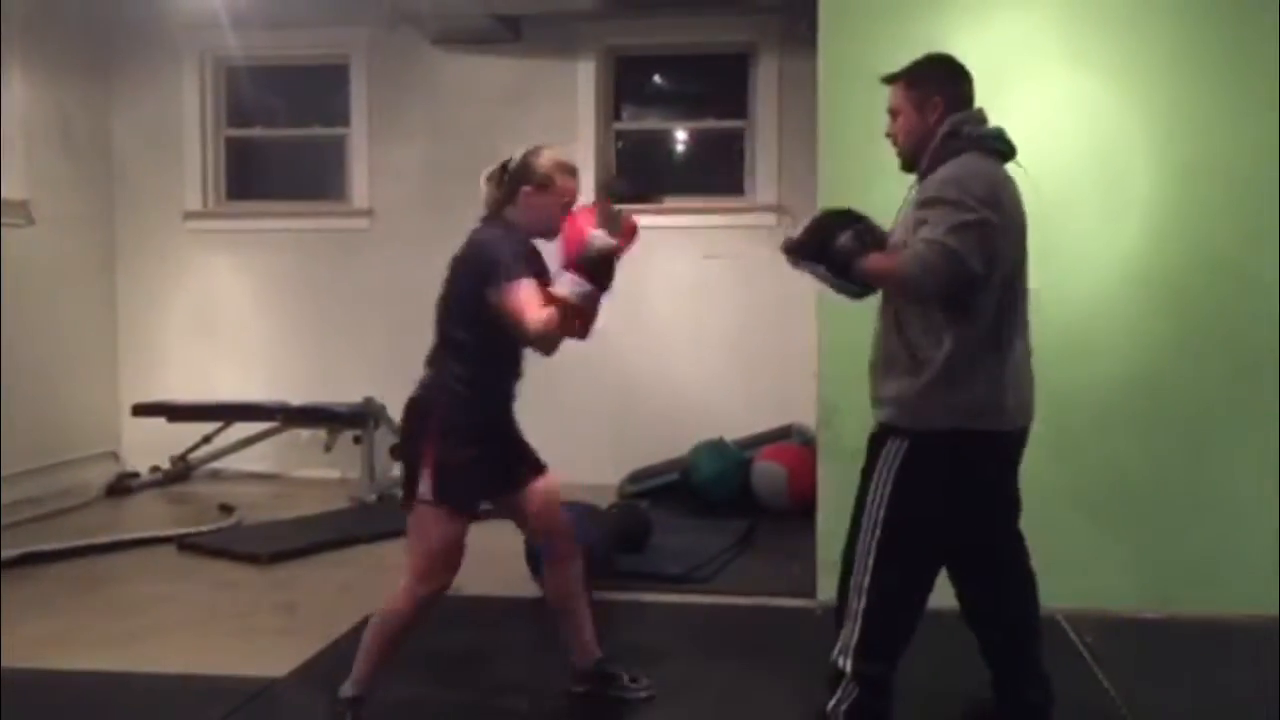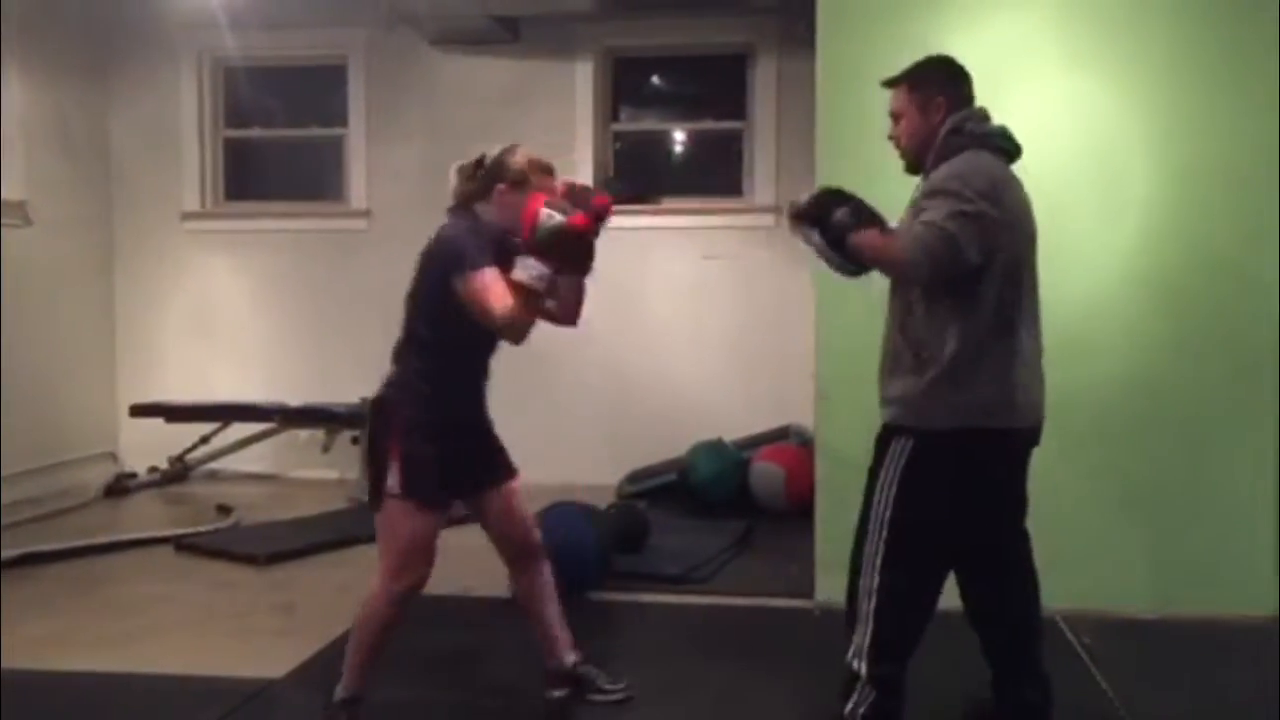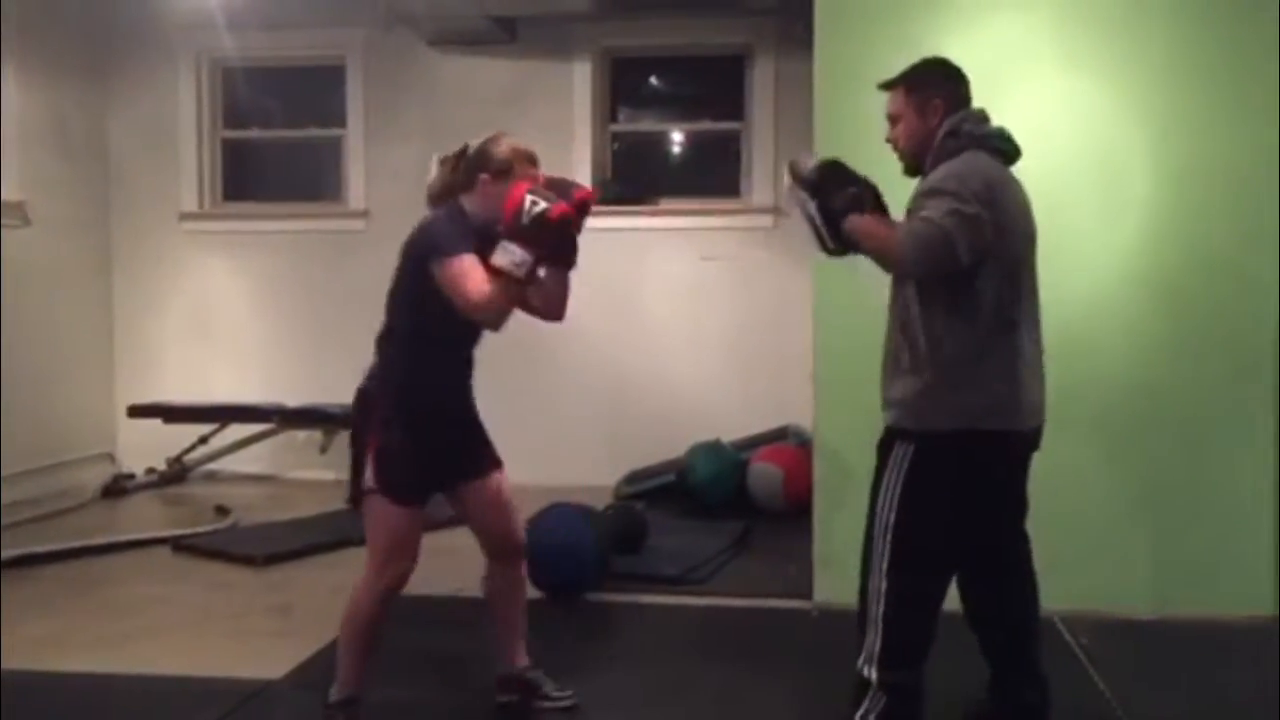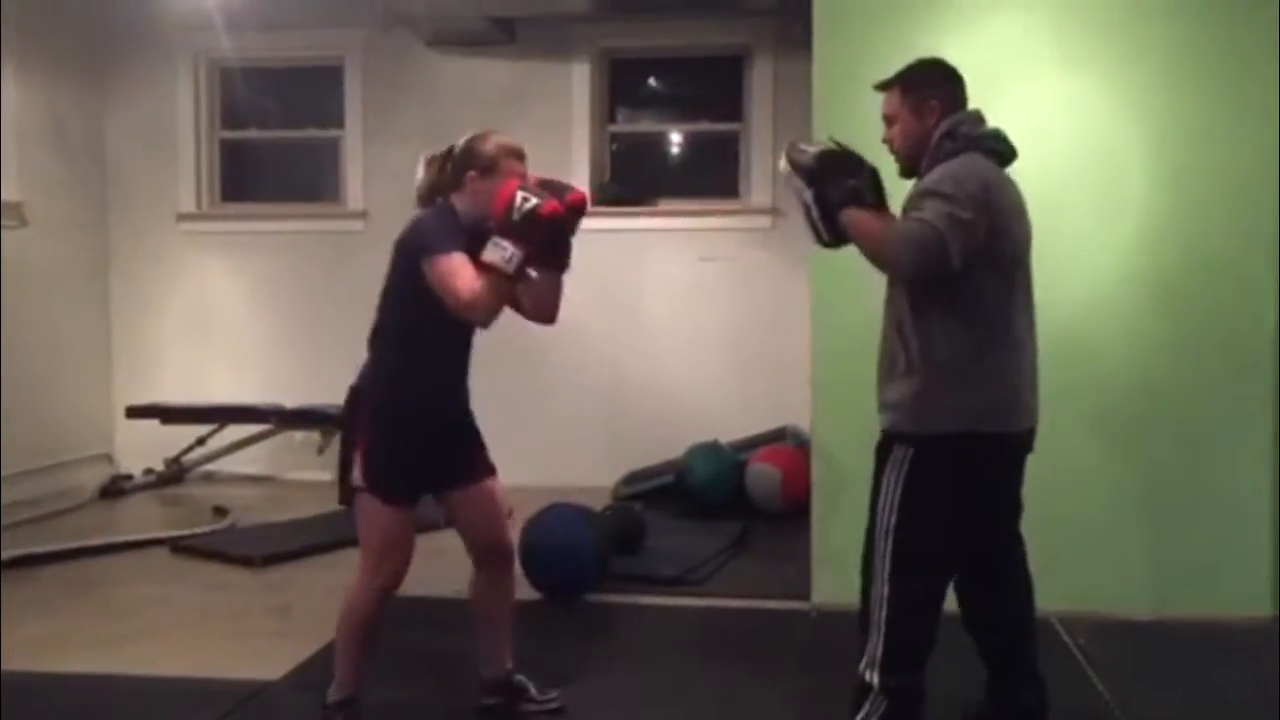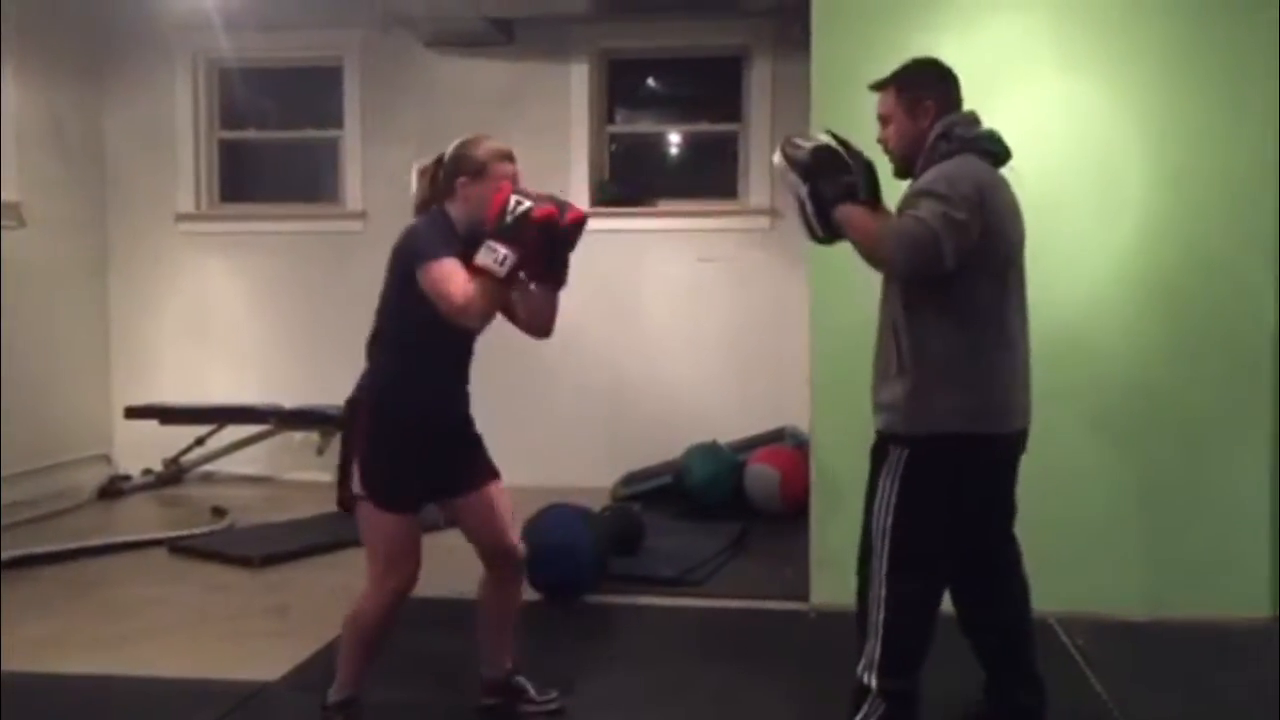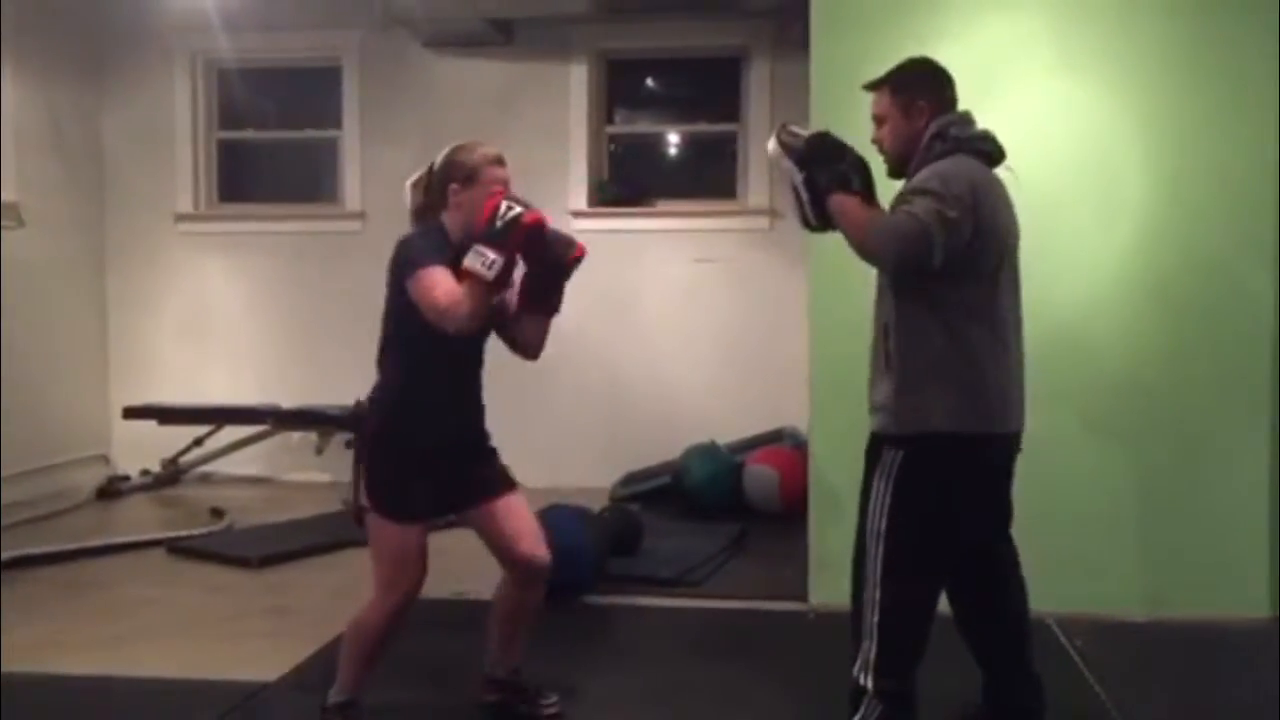
dt=0.1s
person 1, frame 1
left shoulder: (963, 180)
right shoulder: (970, 177)
left elbow: (928, 270)
right elbow: (918, 255)
left wrist: (852, 263)
right wrist: (869, 249)
left hip: (933, 420)
right hip: (988, 417)
left knee: (878, 582)
right knee: (993, 566)
person 1, frame 2
left shoulder: (965, 176)
right shoulder: (988, 174)
left elbow: (924, 258)
left wrist: (850, 234)
right wrist: (865, 231)
left hip: (944, 421)
right hip: (1000, 416)
left knee: (889, 585)
right knee: (997, 566)
person 1, frame 3
left shoulder: (963, 177)
right shoulder: (989, 177)
left elbow: (919, 254)
left wrist: (853, 218)
right wrist: (871, 219)
left hip: (944, 423)
right hip: (1000, 418)
left knee: (897, 586)
right knee: (996, 569)
person 1, frame 4
left shoulder: (959, 179)
right shoulder: (984, 177)
left elbow: (911, 254)
right elbow: (929, 261)
left wrist: (844, 206)
right wrist: (864, 204)
left hip: (941, 425)
right hip: (995, 420)
left knee: (899, 588)
right knee: (993, 571)
person 1, frame 5
left shoulder: (954, 180)
right shoulder: (978, 179)
left elbow: (905, 253)
right elbow: (922, 257)
left wrist: (839, 203)
right wrist: (860, 202)
left hip: (935, 426)
right hip: (987, 422)
left knee: (896, 590)
right knee: (988, 572)
person 1, frame 6
left shoulder: (950, 180)
right shoulder: (972, 180)
left elbow: (890, 244)
right elbow: (909, 249)
left wrist: (830, 190)
right wrist: (850, 191)
left hip: (933, 426)
right hip: (983, 422)
left knee: (891, 588)
right knee: (985, 573)
person 2, frame 1
left shoulder: (521, 253)
right shoulder: (493, 249)
left elbow: (568, 327)
right elbow: (541, 335)
left wrist: (592, 266)
right wrist: (587, 269)
left hip: (489, 424)
right hip: (444, 425)
left knee: (562, 539)
right knee: (429, 579)
left ankle: (589, 667)
person 2, frame 2
left shoulder: (505, 246)
right shoulder: (459, 243)
left elbow: (566, 314)
right elbow: (509, 324)
left wrist: (575, 255)
right wrist: (542, 257)
left hip: (464, 421)
right hip: (412, 423)
left knee: (526, 547)
right knee: (404, 577)
left ankle: (566, 670)
person 2, frame 3
left shoulder: (489, 236)
right shoulder: (441, 233)
left elbow: (550, 309)
right elbow: (486, 310)
left wrist: (558, 245)
right wrist: (523, 245)
left hip: (451, 412)
right hip: (395, 416)
left knee: (509, 544)
right knee: (389, 571)
person 2, frame 4
left shoulder: (484, 234)
right shoulder: (430, 231)
left elbow: (543, 311)
right elbow: (475, 307)
left wrist: (551, 246)
right wrist: (514, 241)
left hip: (447, 416)
right hip: (389, 418)
left knee: (496, 550)
right knee: (382, 573)
person 2, frame 5
left shoulder: (481, 242)
right shoulder: (424, 239)
left elbow: (538, 326)
right elbow: (469, 311)
left wrist: (550, 259)
right wrist: (508, 246)
left hip: (447, 424)
right hip: (388, 426)
left knee: (507, 554)
right knee: (393, 582)
person 2, frame 6
left shoulder: (490, 245)
right shoulder: (420, 249)
left elbow: (527, 345)
right elbow: (453, 317)
left wrist: (544, 289)
right wrist: (494, 253)
left hip: (464, 438)
right hip: (399, 439)
left knee: (531, 562)
right knee: (399, 594)
